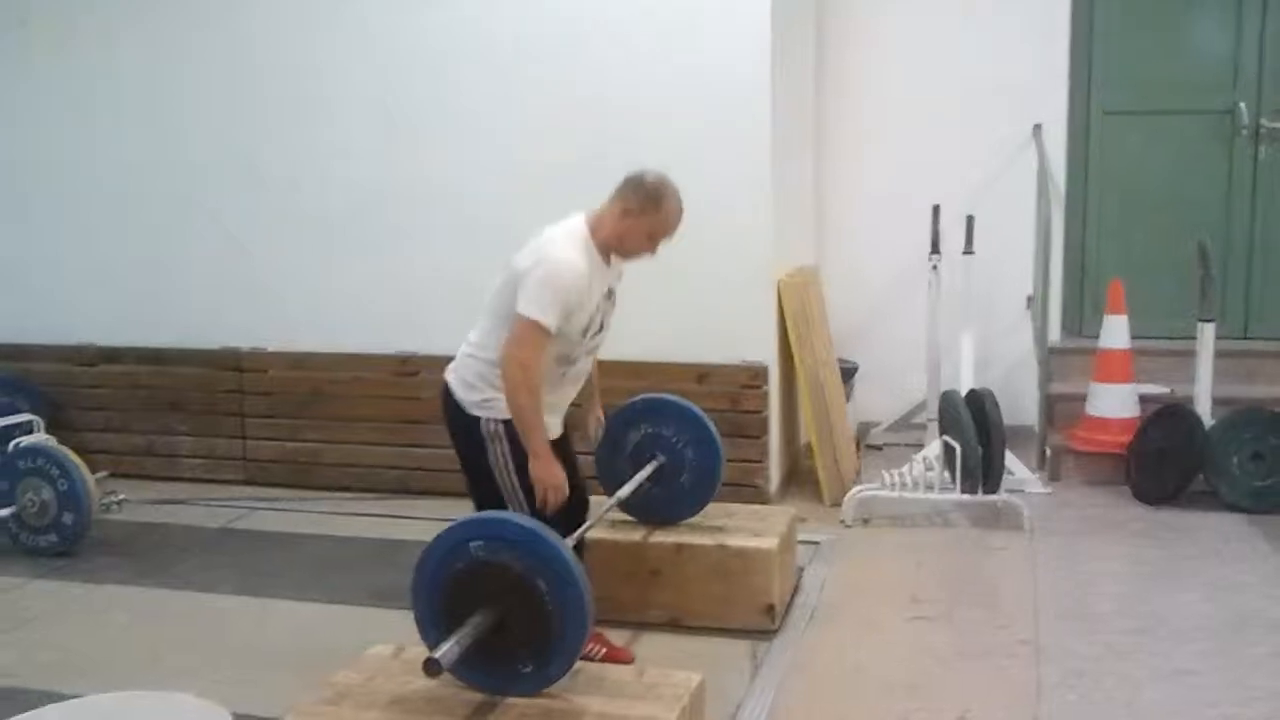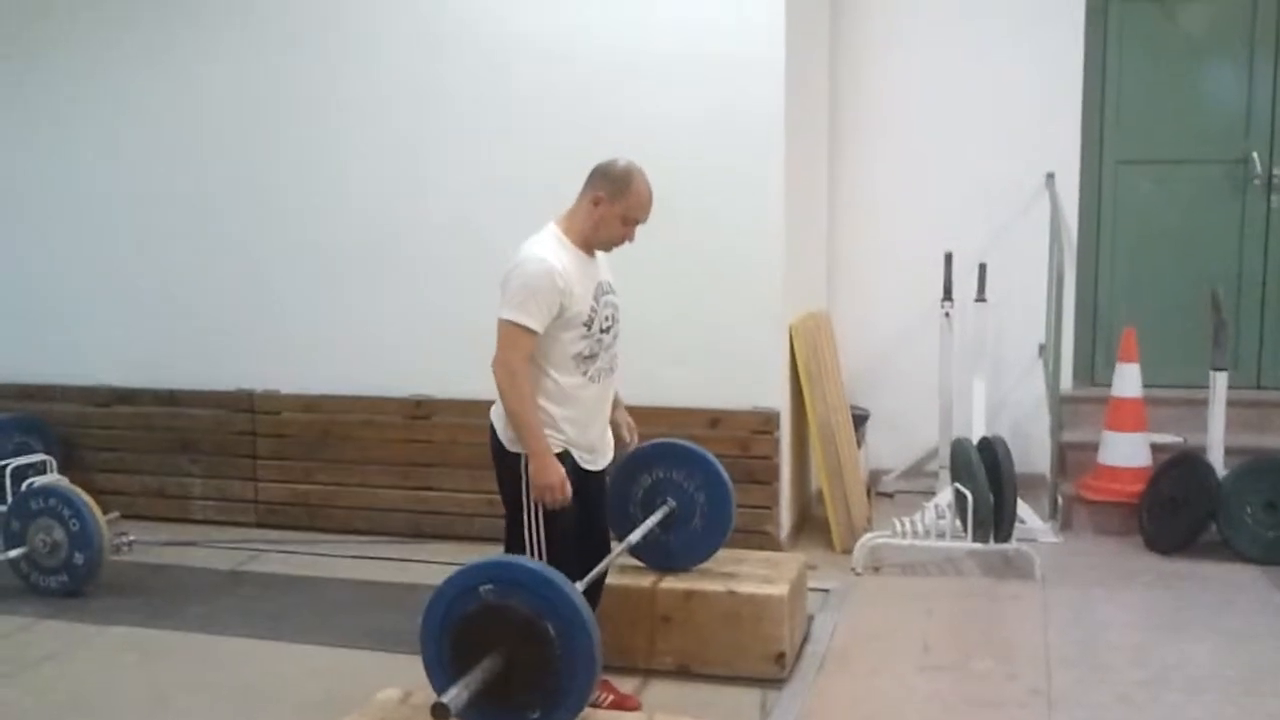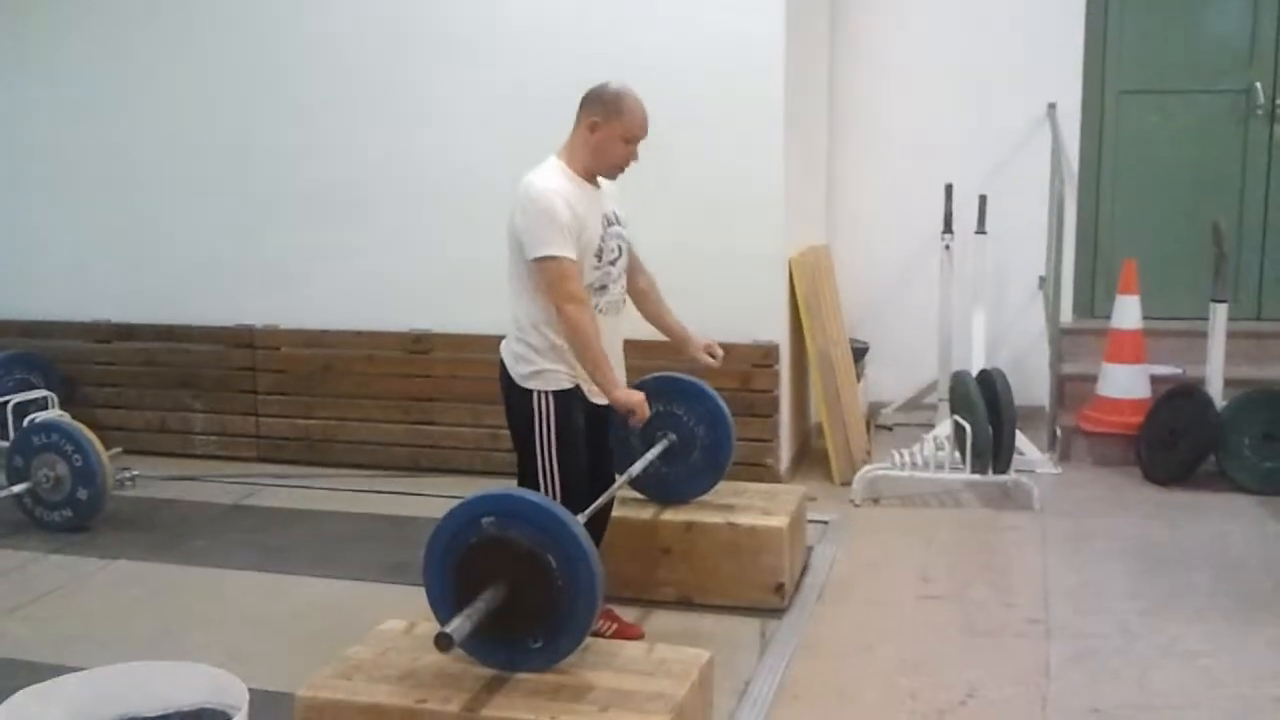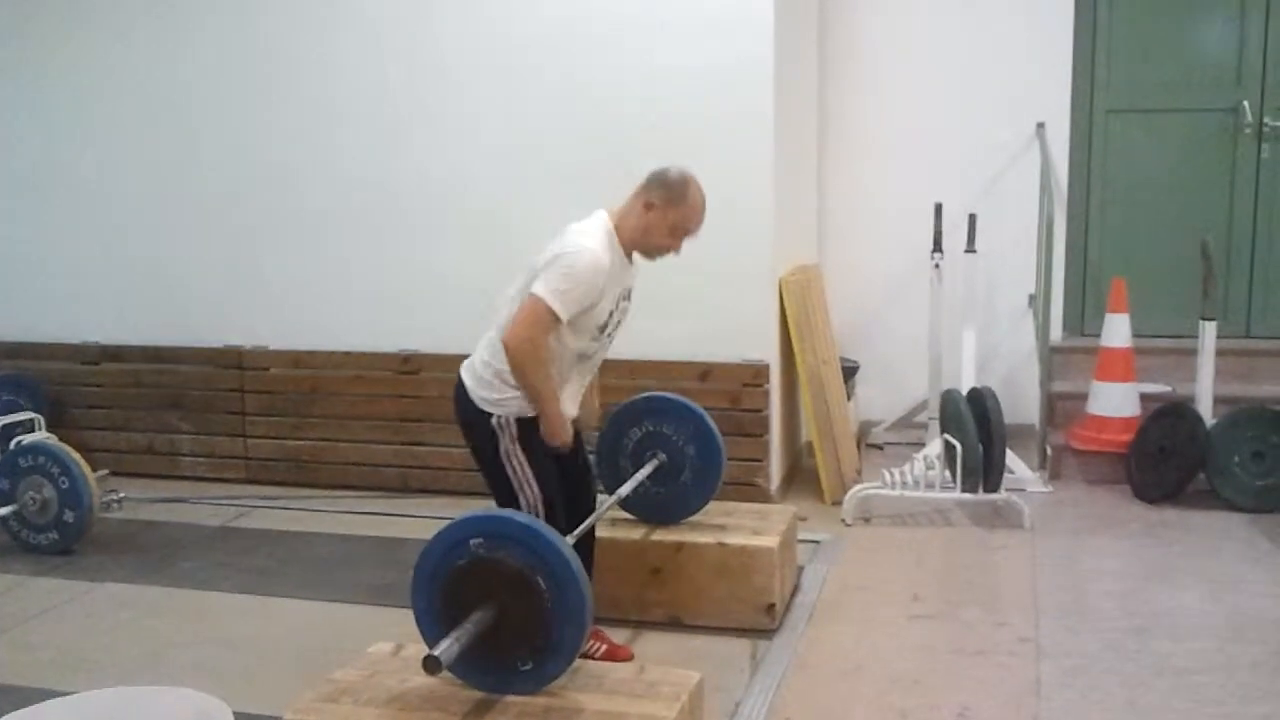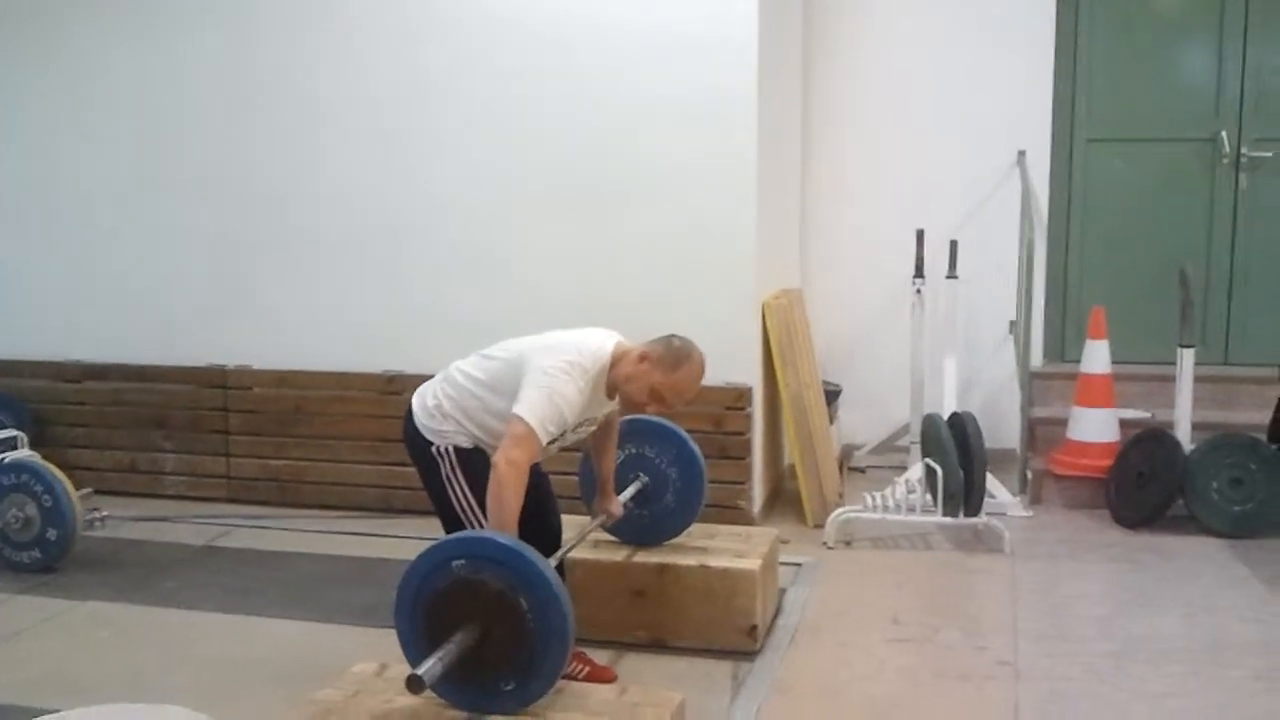
dt=1s
person 1, frame 1
left shoulder: (605, 254)
right shoulder: (562, 263)
right elbow: (517, 362)
left wrist: (593, 398)
right wrist: (540, 457)
left hip: (538, 408)
right hip: (490, 407)
left knee: (568, 519)
person 1, frame 2
left shoulder: (593, 259)
right shoulder: (541, 264)
right elbow: (509, 365)
left wrist: (616, 409)
right wrist: (540, 457)
left hip: (587, 445)
right hip: (540, 450)
left knee: (589, 565)
person 1, frame 3
left shoulder: (601, 191)
right shoulder: (547, 195)
left elbow: (632, 274)
right elbow: (569, 304)
left wrist: (685, 338)
right wrist: (615, 388)
left hip: (588, 378)
right hip: (546, 381)
left knee: (594, 498)
right knee: (554, 510)
person 1, frame 4
left shoulder: (619, 253)
right shoulder: (587, 256)
right elbow: (519, 339)
left wrist: (566, 408)
right wrist: (551, 416)
left hip: (542, 399)
right hip: (499, 402)
left knee: (578, 510)
right knee: (539, 528)
person 1, frame 5
left shoulder: (618, 364)
right shoulder: (569, 374)
left elbow: (604, 421)
right elbow: (508, 464)
left wrist: (606, 493)
left hip: (492, 427)
right hip: (442, 428)
left knee: (544, 533)
